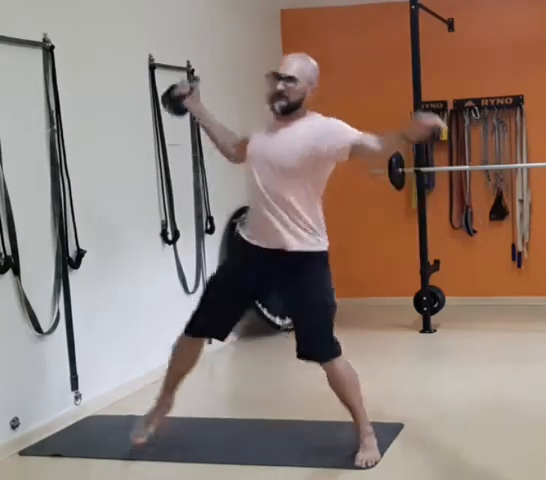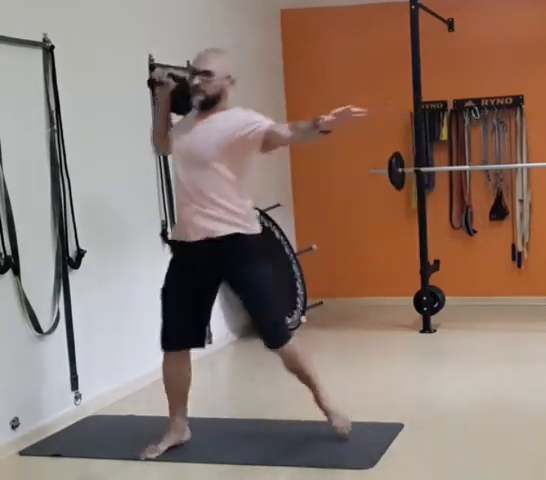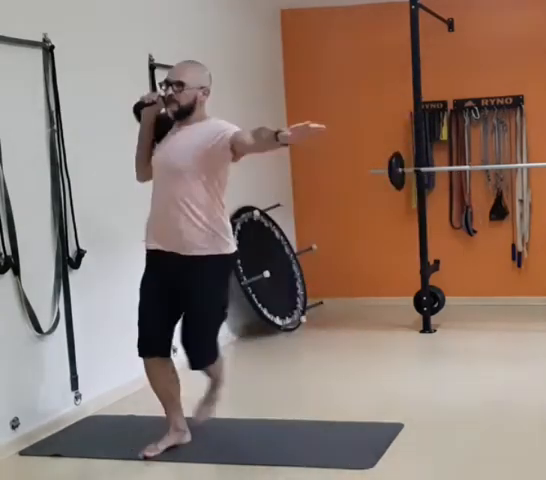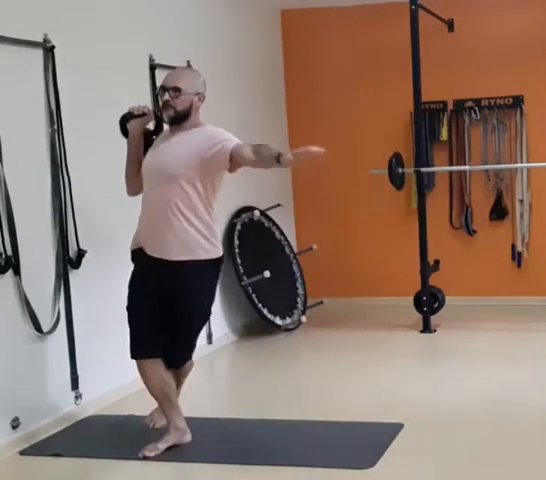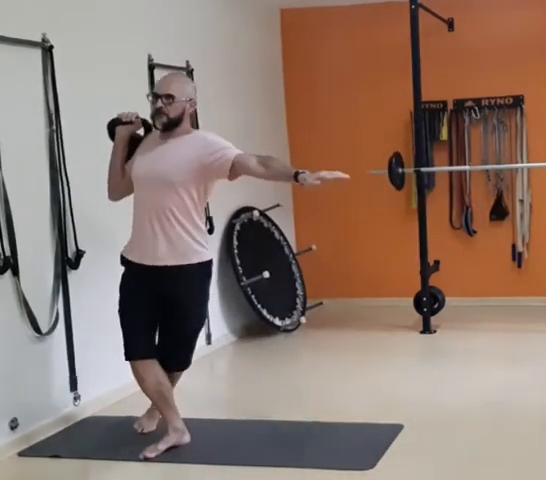
dt=0.2s
person 1, frame 1
left shoulder: (324, 130)
right shoulder: (266, 123)
left elbow: (375, 146)
right elbow: (236, 151)
left wrist: (410, 135)
right wrist: (198, 109)
left hip: (302, 254)
right hip: (252, 248)
left knee: (324, 352)
right knee: (196, 331)
left ankle: (365, 433)
right ankle: (161, 409)
person 1, frame 2
left shoulder: (242, 123)
right shoulder: (188, 120)
left elbow: (283, 133)
right elbow: (161, 143)
left wrist: (321, 125)
right wrist: (163, 98)
left hip: (237, 242)
right hip: (188, 246)
left knee: (275, 332)
right knee: (174, 343)
left ankle: (322, 399)
right ankle: (178, 427)
person 1, frame 3
left shoulder: (215, 132)
right shoulder: (170, 133)
left elbow: (249, 139)
right elbow: (142, 171)
left wrist: (281, 137)
right wrist: (147, 121)
left hip: (207, 257)
right hip: (161, 256)
left knee: (201, 350)
right knee: (152, 349)
left ankle: (215, 387)
right ankle: (177, 427)
person 1, frame 4
left shoulder: (210, 139)
right shoulder: (160, 140)
left elbow: (248, 153)
right elbow: (134, 186)
left wrist: (282, 157)
right wrist: (135, 135)
left hip: (195, 263)
right hip: (149, 260)
left knee: (178, 351)
right knee: (144, 351)
left ankle: (169, 402)
right ankle: (176, 426)
person 1, frame 5
left shoulder: (205, 146)
right shoulder: (147, 145)
left elbow: (254, 164)
right elbow: (116, 191)
left wrist: (299, 175)
right wrist: (121, 141)
left hip: (187, 268)
right hip: (139, 266)
left knee: (175, 355)
right knee: (139, 354)
left ankle: (159, 407)
right ankle: (175, 428)
